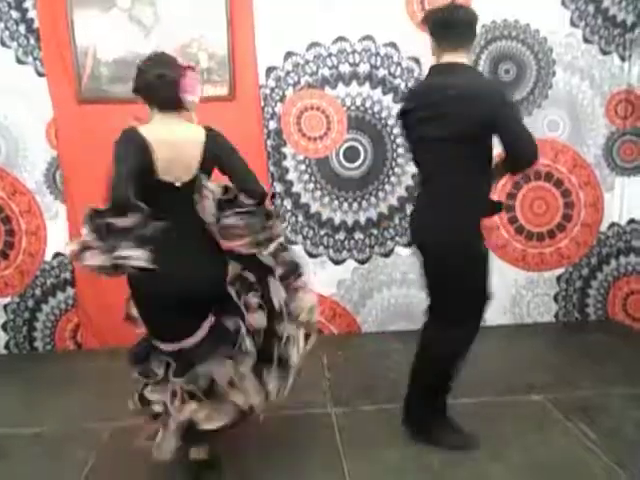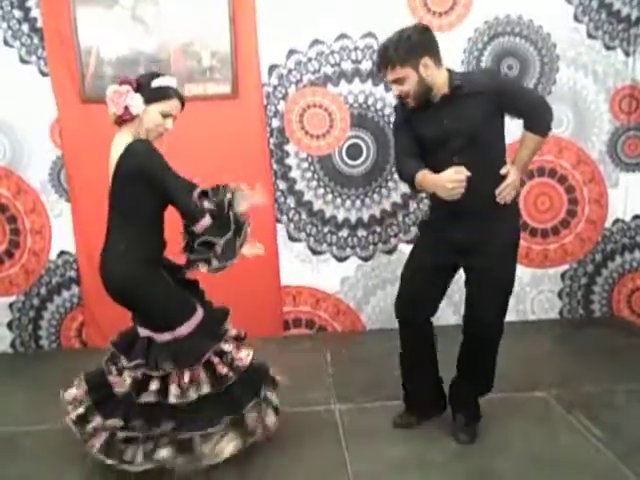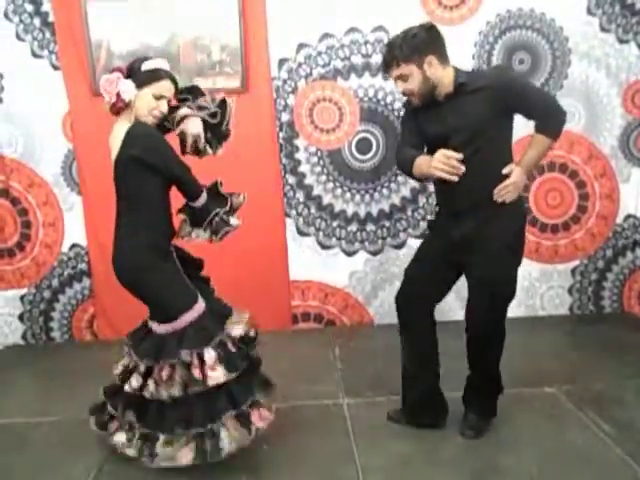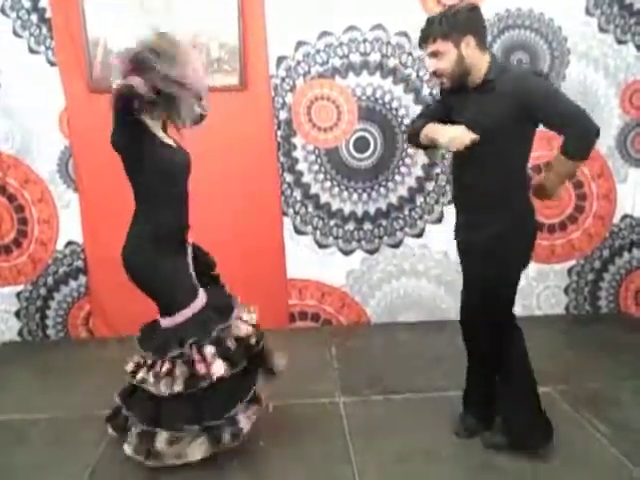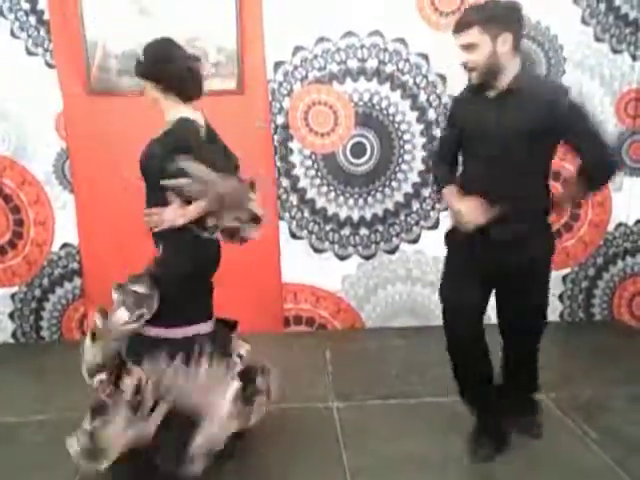
dt=1s
person 1, frame 1
left shoulder: (415, 97)
right shoulder: (485, 94)
right elbow: (524, 156)
right wrist: (497, 168)
left hip: (435, 224)
right hip: (453, 228)
left knee: (450, 315)
right knee: (457, 320)
left ankle: (424, 405)
right ankle: (425, 414)
person 1, frame 2
left shoulder: (487, 87)
right shoulder: (407, 111)
left elbow: (540, 113)
right elbow: (406, 163)
left wrist: (518, 169)
right wrist: (435, 183)
left hip: (494, 227)
right hip: (441, 226)
left knee: (484, 323)
right knee: (410, 308)
left ankle: (466, 406)
right ankle: (425, 400)
person 1, frame 3
left shoulder: (494, 85)
right shoulder: (417, 109)
left elbow: (552, 114)
right elbow: (405, 156)
left wrist: (524, 169)
right wrist: (431, 165)
left hip: (497, 224)
right hip: (448, 223)
left knee: (484, 319)
right knee: (412, 301)
left ankle: (480, 405)
right ankle: (423, 405)
person 1, frame 4
left shoulder: (521, 86)
right shoulder: (455, 92)
left elbow: (583, 131)
right elbow: (416, 128)
left wrist: (548, 182)
right wrist: (439, 131)
left hip: (504, 231)
right hip: (472, 226)
left knee: (480, 322)
right knee: (490, 321)
left ankle: (482, 409)
right ankle: (522, 423)
person 1, frame 5
left shoulder: (550, 99)
right shoulder: (465, 104)
left elbow: (601, 163)
right elbow: (443, 162)
left wrist: (562, 198)
right wrist: (456, 201)
left hip: (526, 241)
right hip: (471, 240)
left knee: (522, 332)
right knee: (461, 327)
left ankle: (517, 405)
right ankle: (490, 418)
person 2, frame 1
left shoulder: (133, 140)
right shoulder: (208, 138)
left elbow: (120, 202)
right elbow: (253, 191)
left wrist: (112, 246)
left hip: (152, 272)
right hip: (203, 265)
left knee: (174, 353)
left ankle: (194, 440)
person 2, frame 2
left shoulder: (133, 149)
right shoulder: (140, 153)
left elbow: (182, 187)
right elbow: (186, 205)
left wrist: (231, 202)
right wrist: (230, 244)
left hip: (132, 265)
right hip: (134, 270)
left knee: (160, 335)
right knee: (192, 335)
right ankle: (191, 437)
person 2, frame 3
left shoulder: (128, 133)
right shoulder: (143, 137)
left elbow: (181, 113)
right elbow: (187, 184)
left wrist: (189, 117)
right wrist: (214, 211)
left hip: (141, 252)
right hip: (145, 257)
left knee: (176, 327)
right knee: (197, 330)
right ankle: (194, 431)
person 2, frame 4
left shoulder: (159, 126)
right shoulder: (130, 130)
left elbow: (181, 91)
right elbow: (131, 89)
left wrist: (186, 73)
left hip: (170, 247)
right hip: (151, 251)
left knee: (189, 326)
right knee: (202, 325)
right ankle: (202, 426)
person 2, frame 5
left shoulder: (181, 130)
right shoulder: (195, 126)
left elbow: (229, 184)
right elbow: (232, 174)
left wrist: (187, 212)
left hip: (182, 253)
right hip: (185, 251)
left knee: (162, 338)
right knee: (192, 331)
